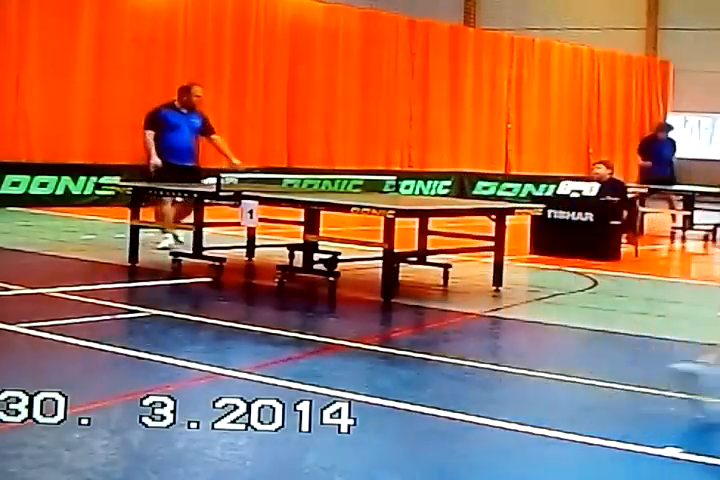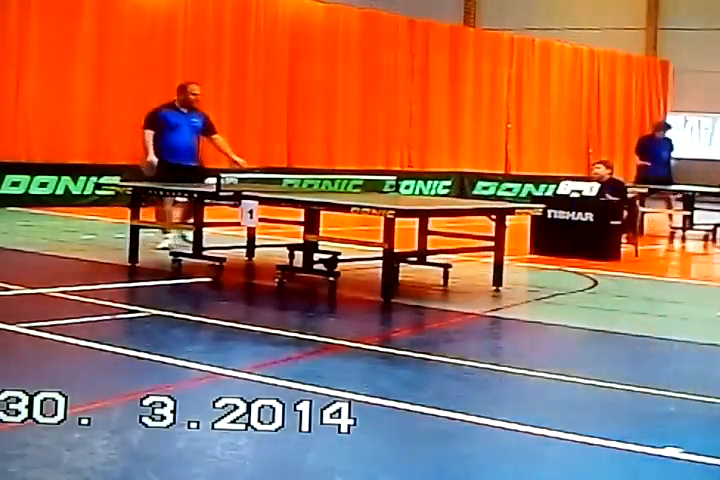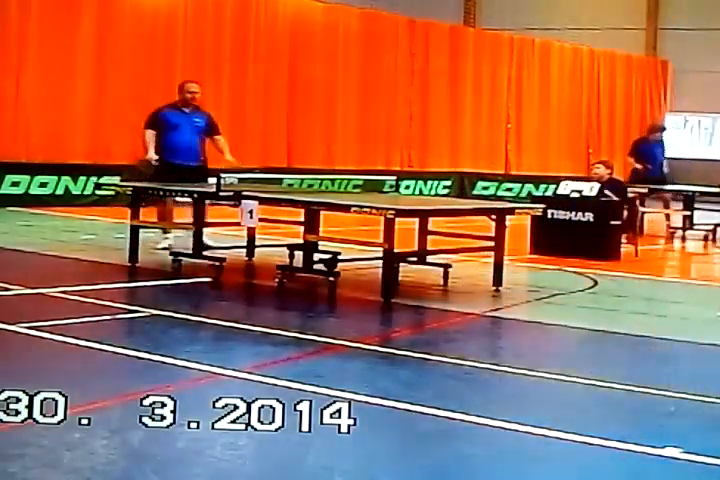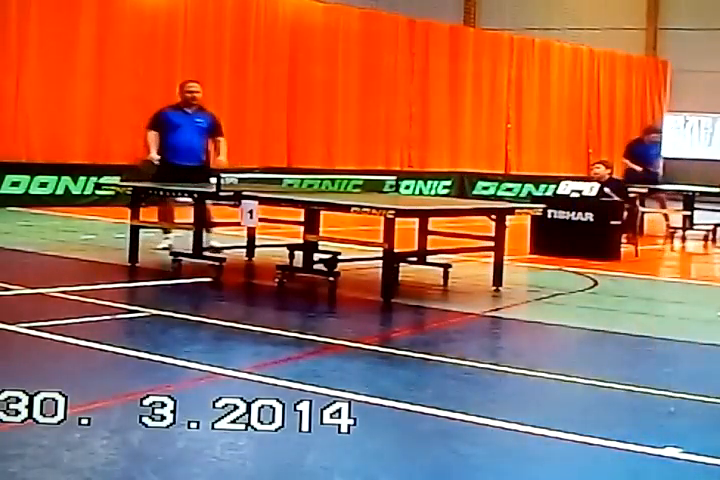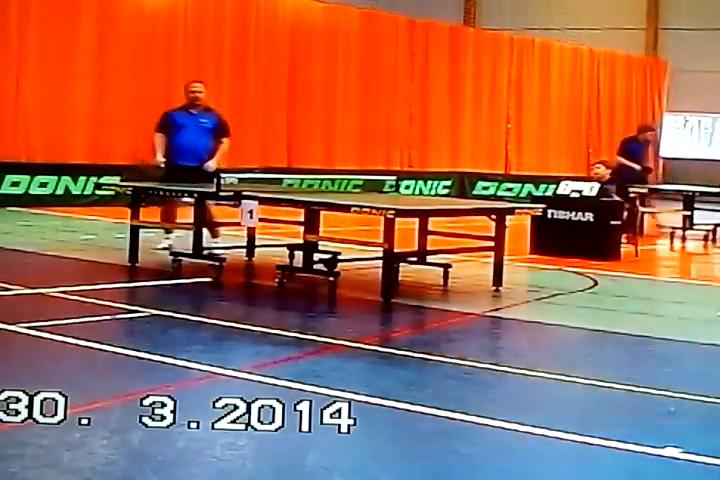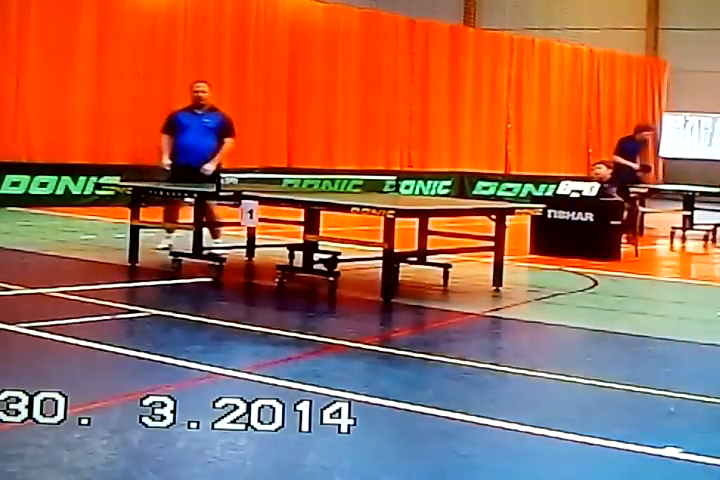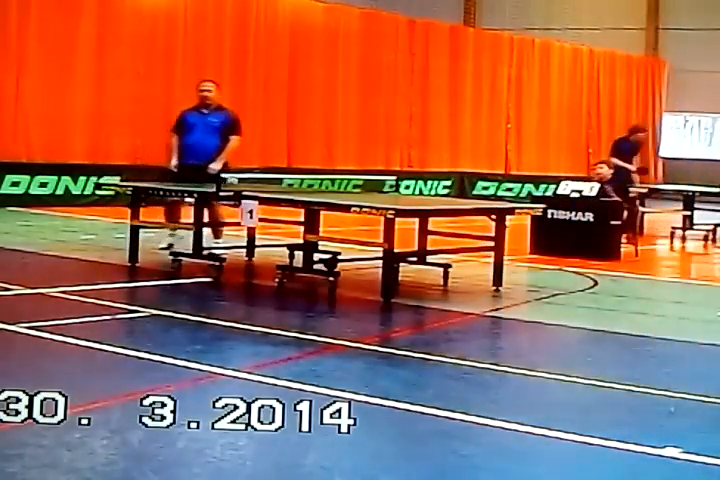
dt=0.1s
person 1, frame 1
left shoulder: (199, 117)
right shoulder: (161, 113)
left elbow: (214, 138)
right elbow: (149, 134)
left wrist: (231, 158)
right wrist: (153, 156)
left hip: (190, 166)
right hip: (165, 165)
left knee: (191, 201)
right knee: (164, 200)
left ankle: (171, 227)
right ankle: (166, 235)
person 1, frame 2
left shoulder: (200, 116)
right shoulder: (160, 112)
left elbow: (215, 137)
right elbow: (148, 133)
left wrist: (233, 157)
right wrist: (150, 154)
left hip: (192, 166)
right hip: (165, 165)
right knee: (165, 200)
right ankle: (167, 236)
person 1, frame 3
left shoulder: (204, 116)
right shoulder: (163, 113)
left elbow: (217, 138)
right elbow: (150, 131)
left wrist: (227, 155)
right wrist: (151, 151)
left hip: (196, 167)
right hip: (167, 165)
right knee: (165, 201)
right ankle: (167, 237)
person 1, frame 4
left shoulder: (208, 117)
right shoulder: (166, 113)
left elbow: (219, 139)
right elbow: (153, 133)
left wrist: (221, 156)
right wrist: (153, 152)
left hip: (199, 167)
right hip: (169, 166)
right knee: (166, 201)
left ankle: (209, 237)
right ankle: (167, 237)
person 1, frame 5
left shoulder: (215, 117)
right shoulder: (172, 115)
left elbow: (225, 141)
right elbow: (160, 135)
left wrist: (215, 160)
right wrist: (159, 154)
left hip: (203, 170)
right hip: (174, 167)
left knee: (207, 205)
right knee: (169, 202)
left ankle: (215, 241)
right ankle: (168, 238)
person 1, frame 6
left shoulder: (221, 118)
right shoulder: (178, 115)
left elbow: (228, 142)
right elbow: (167, 136)
left wrist: (214, 163)
right wrist: (165, 157)
left hip: (205, 170)
right hip: (179, 168)
left knee: (209, 206)
right knee: (172, 202)
left ankle: (216, 242)
right ankle: (169, 237)
person 1, frame 7
left shoulder: (228, 116)
right shoulder: (186, 114)
left elbow: (234, 140)
right elbow: (176, 136)
left wrist: (219, 161)
right wrist: (174, 158)
left hip: (212, 170)
right hip: (185, 167)
left knee: (213, 205)
right knee: (171, 200)
left ankle: (217, 242)
right ankle: (173, 234)
